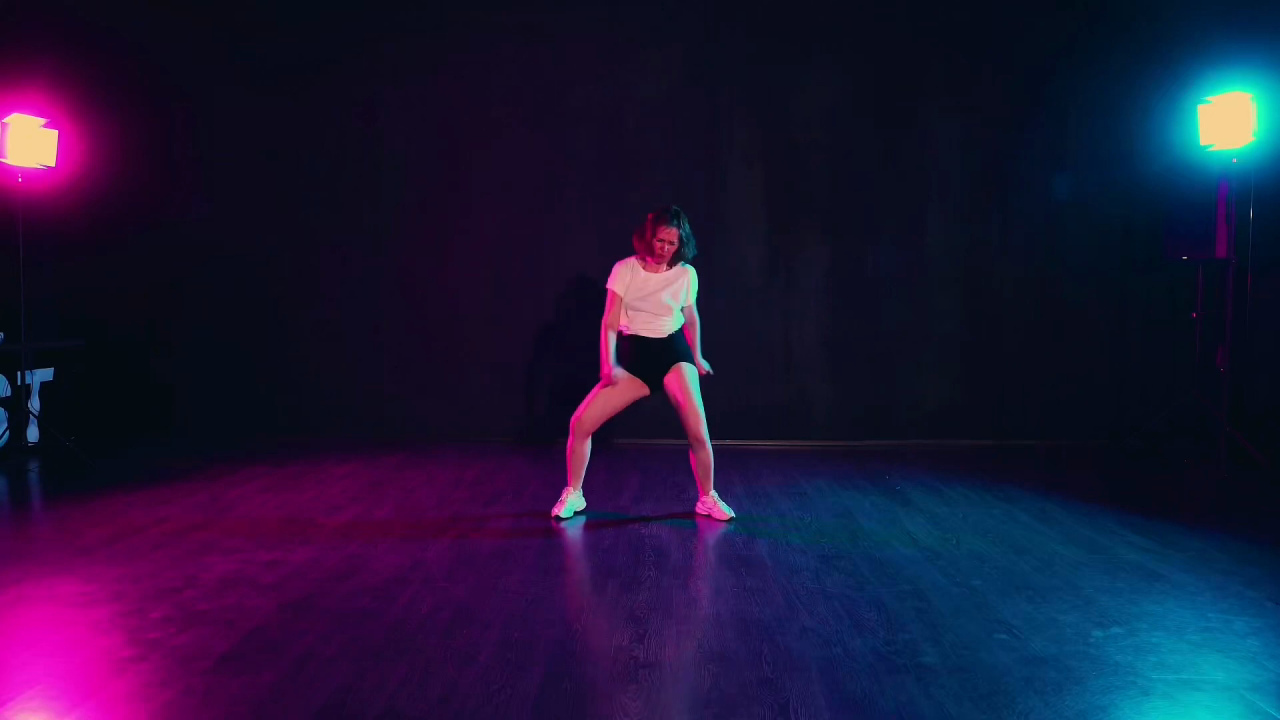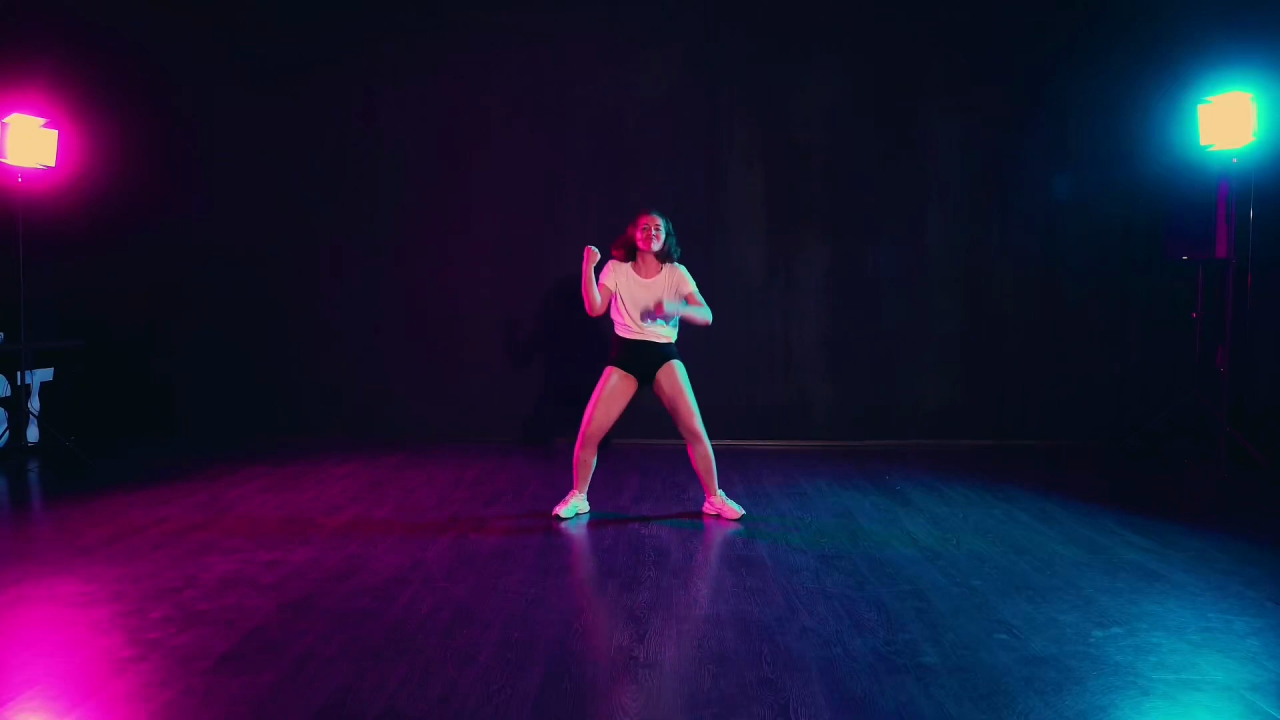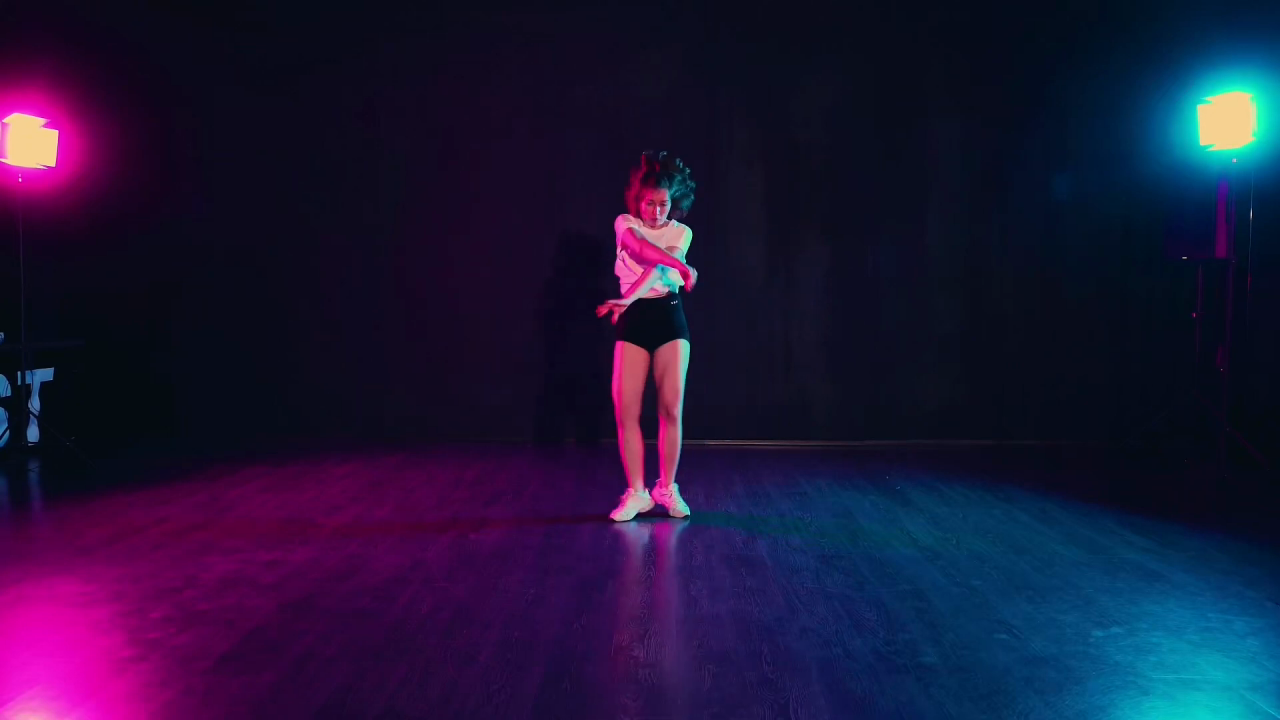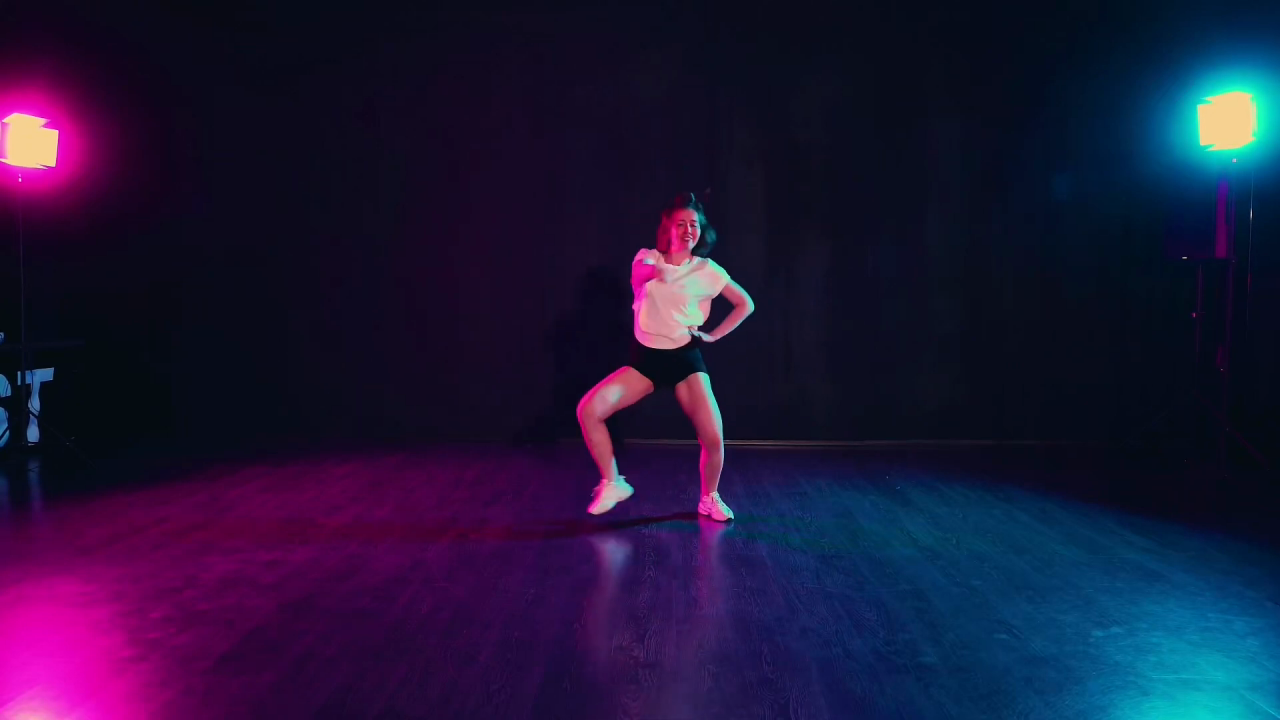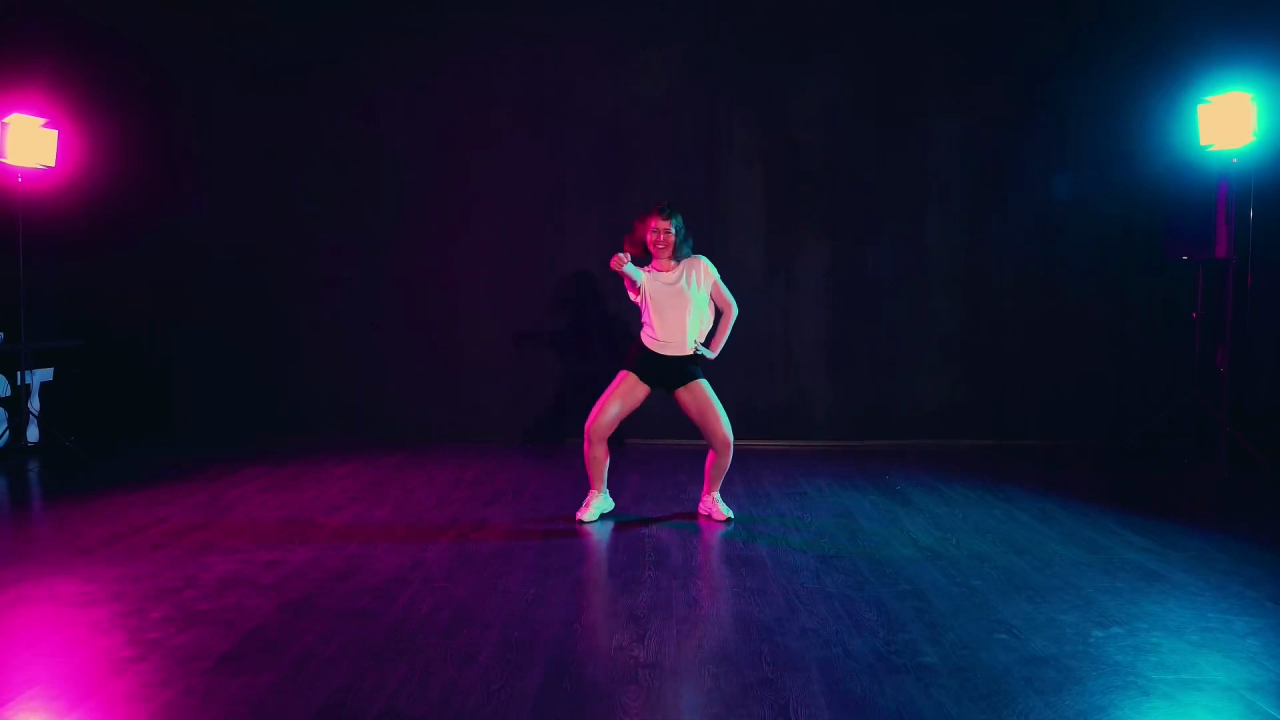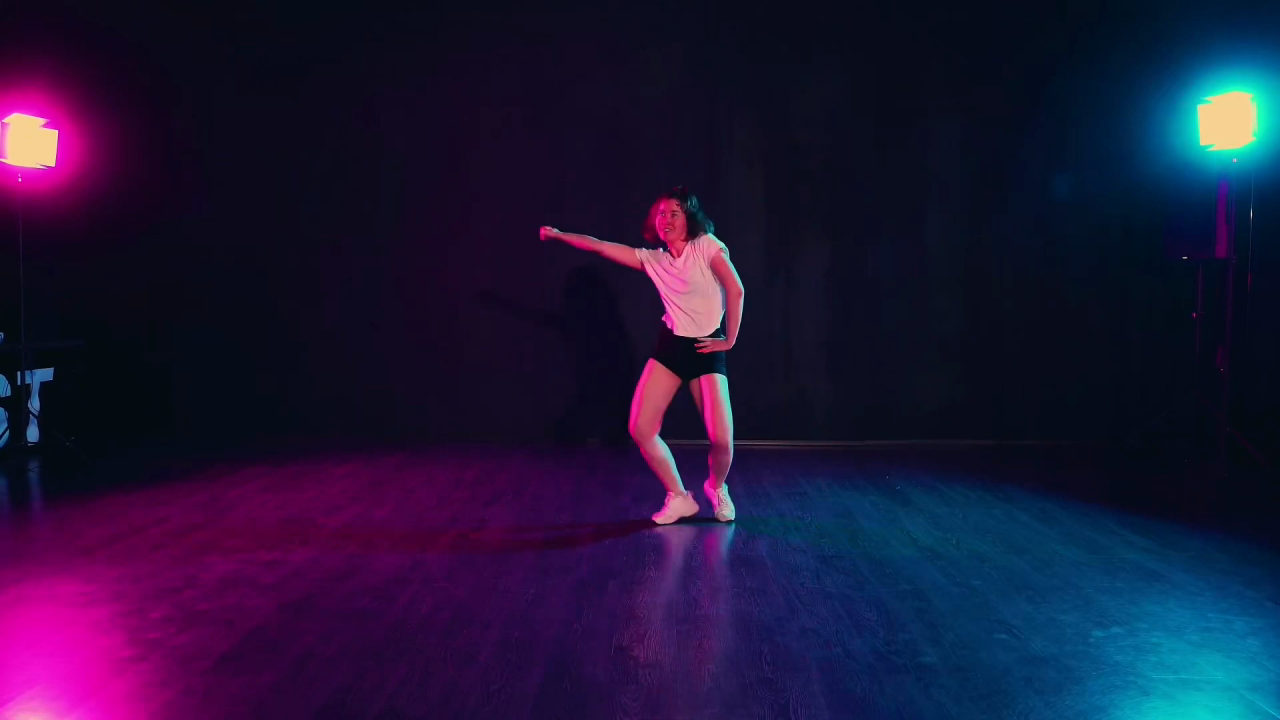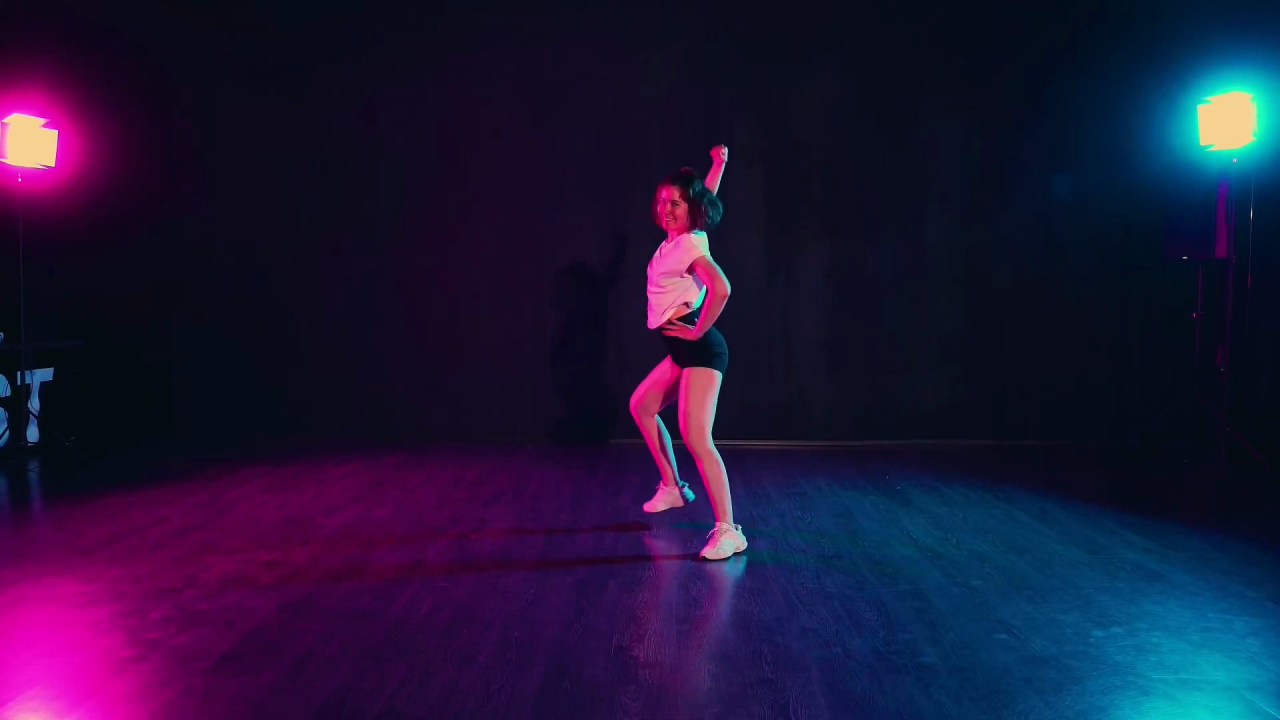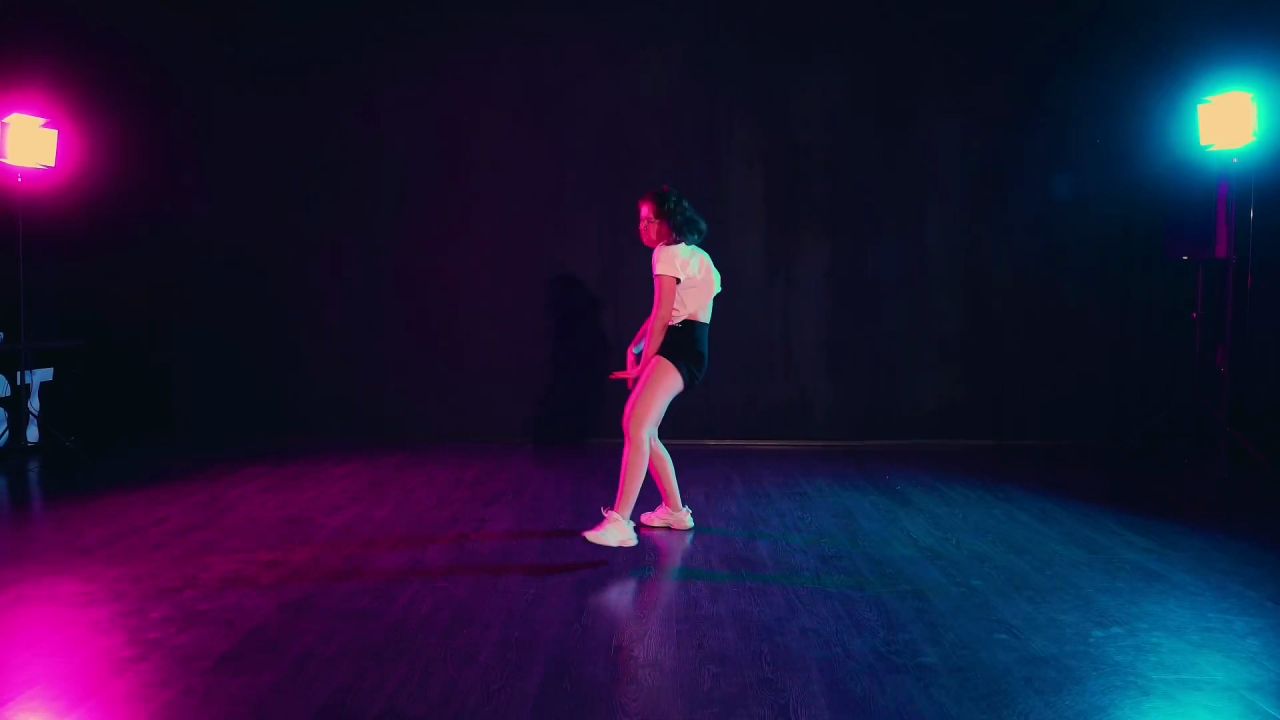
dt=0.5s
person 1, frame 1
left shoulder: (687, 275)
right shoulder: (625, 269)
right elbow: (610, 320)
left wrist: (697, 356)
right wrist: (608, 362)
left hip: (673, 353)
right hip: (635, 359)
left knee: (698, 434)
right knee: (580, 423)
left ankle: (708, 498)
right ankle: (573, 494)
person 1, frame 2
left shoulder: (676, 273)
right shoulder: (615, 270)
left elbow: (706, 317)
right elbow: (594, 309)
left wrist: (676, 309)
right wrist: (587, 266)
left hip: (664, 356)
right hip: (626, 355)
left knee: (694, 431)
right knee: (589, 432)
left ankle: (714, 498)
right ankle: (578, 496)
person 1, frame 3
left shoulder: (680, 231)
right shoulder: (626, 223)
left elbow: (670, 264)
right elbow: (634, 246)
left wrist: (631, 294)
right wrist: (679, 267)
left hip: (668, 316)
right hip: (634, 319)
left knee: (671, 409)
right knee: (626, 411)
left ankle: (667, 488)
right ankle: (635, 492)
person 1, frame 4
left shoulder: (708, 270)
right shoulder: (647, 258)
left elbow: (745, 305)
right elbow: (638, 275)
left wrist: (713, 334)
right wrist: (652, 271)
left hip: (686, 358)
right hip: (645, 358)
left knee: (713, 437)
right knee: (588, 410)
left ankle: (709, 498)
right ankle: (611, 484)
person 1, frame 5
left shoulder: (700, 267)
right shoulder: (637, 273)
left elbow: (730, 308)
right elbow: (637, 280)
left wrist: (714, 349)
right wrist: (623, 270)
left hip: (686, 365)
right hip: (645, 361)
left knee: (723, 440)
right knee: (595, 429)
left ankle: (710, 498)
right ankle: (598, 496)
person 1, frame 6
left shoulder: (707, 245)
right shoulder: (653, 259)
left elbow: (736, 291)
right elbow: (604, 248)
left wrist: (730, 340)
right wrist: (560, 234)
left hip: (706, 352)
right hip: (669, 348)
left knee: (721, 439)
right knee: (640, 429)
left ankle: (716, 488)
right ankle: (678, 497)
person 1, frame 7
left shoulder: (690, 245)
right shoulder: (683, 236)
left elbow: (721, 289)
right elbow: (707, 195)
left wrist: (701, 328)
right wrist: (717, 165)
left hip: (699, 348)
right hip: (684, 349)
left knee: (696, 438)
right knee: (641, 406)
left ankle: (727, 530)
right ankle: (671, 487)
person 1, frame 8
left shoulder: (668, 255)
right shoulder: (686, 252)
left elbow: (661, 317)
left wrist: (643, 365)
right wrist: (636, 345)
left hip: (681, 346)
right hip: (679, 345)
left knee: (635, 423)
right knee: (637, 428)
left ankle: (619, 521)
right ankle: (675, 510)
